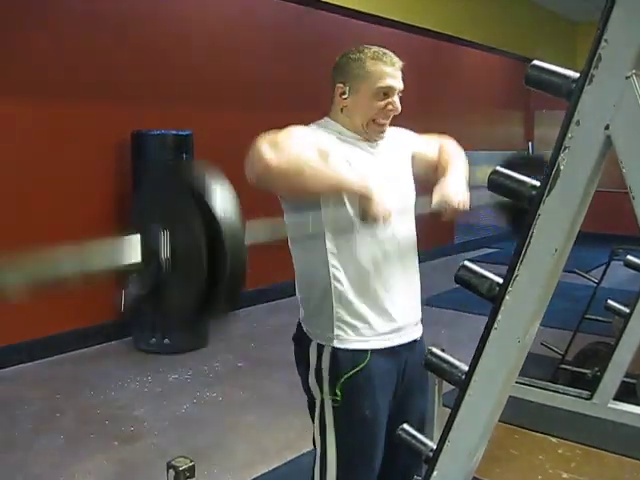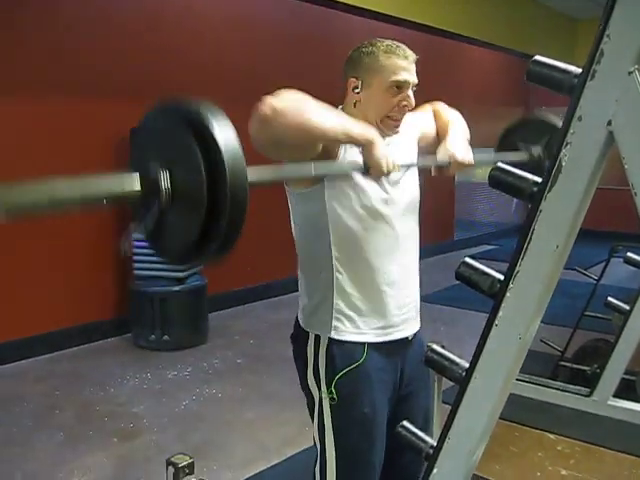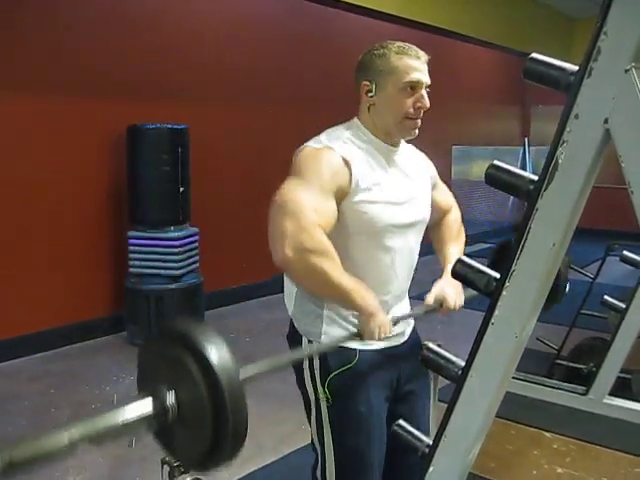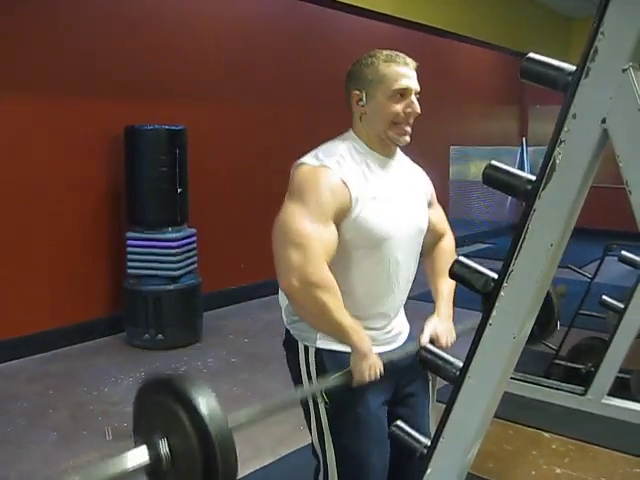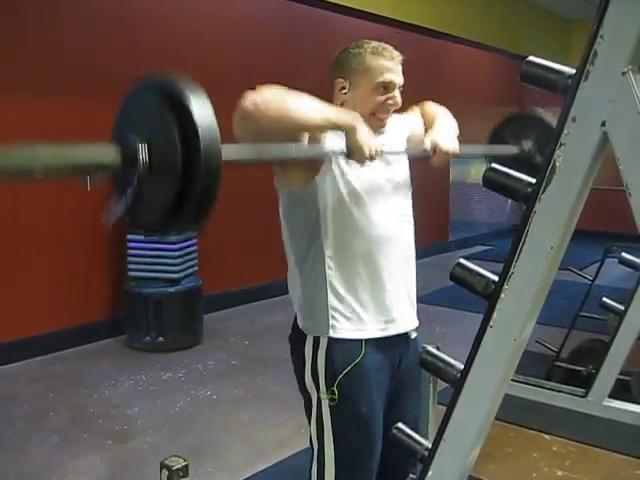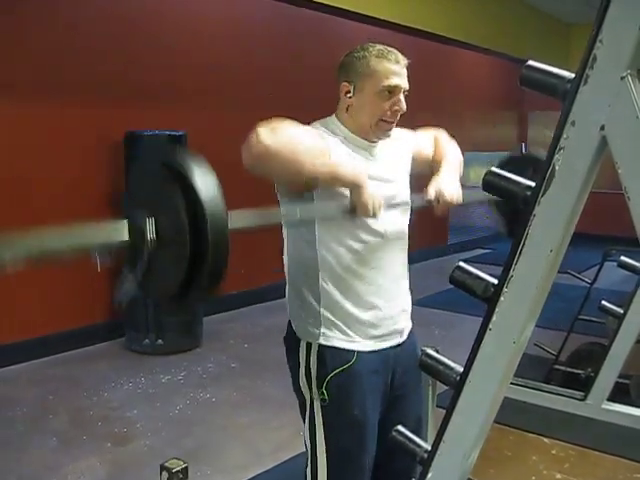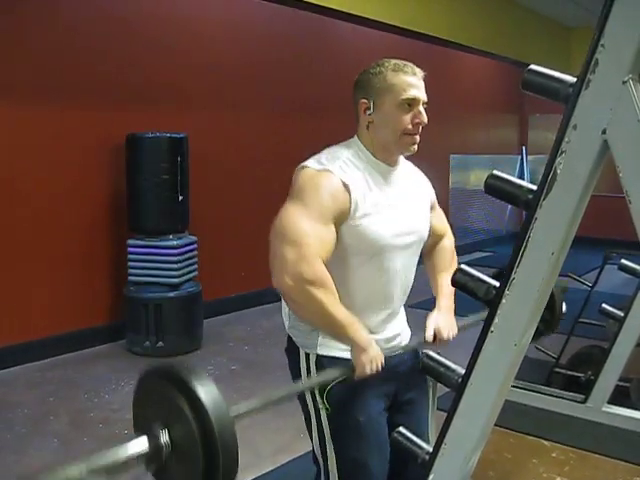
dt=0.4s
person 1, frame 1
left shoulder: (398, 144)
right shoulder: (314, 148)
left elbow: (445, 147)
right elbow: (267, 159)
left wrist: (454, 177)
right wrist: (360, 188)
left hip: (407, 338)
right hip: (345, 348)
person 1, frame 2
left shoulder: (405, 132)
right shoulder: (323, 140)
left elbow: (443, 113)
right elbow: (272, 114)
left wrist: (457, 139)
right wrist: (366, 136)
left hip: (407, 334)
right hip: (344, 344)
person 1, frame 3
left shoulder: (418, 162)
right shoulder: (329, 159)
left elbow: (447, 213)
right elbow: (293, 246)
left wrist: (450, 273)
right wrist: (364, 306)
left hip: (399, 335)
right hip: (338, 347)
person 1, frame 4
left shoulder: (413, 174)
right shoulder: (326, 174)
left elbow: (440, 239)
right elbow: (302, 275)
left wrist: (443, 311)
right wrist: (357, 347)
left hip: (397, 343)
right hip: (333, 354)
person 1, frame 5
left shoulder: (394, 132)
right shoulder: (311, 140)
left elbow: (433, 112)
right elbow: (253, 109)
left wrist: (443, 129)
right wrist: (347, 123)
left hip: (402, 332)
right hip: (341, 341)
person 1, frame 6
left shoulder: (398, 143)
right shoulder: (313, 145)
left elbow: (442, 141)
right elbow: (264, 145)
left wrist: (446, 172)
right wrist: (354, 180)
left hip: (399, 338)
right hip: (336, 349)
person 1, frame 7
left shoulder: (417, 180)
right shoulder: (328, 179)
left elbow: (441, 240)
right elbow: (294, 274)
left wrist: (444, 304)
right wrist: (357, 339)
left hip: (397, 348)
right hip: (332, 357)
